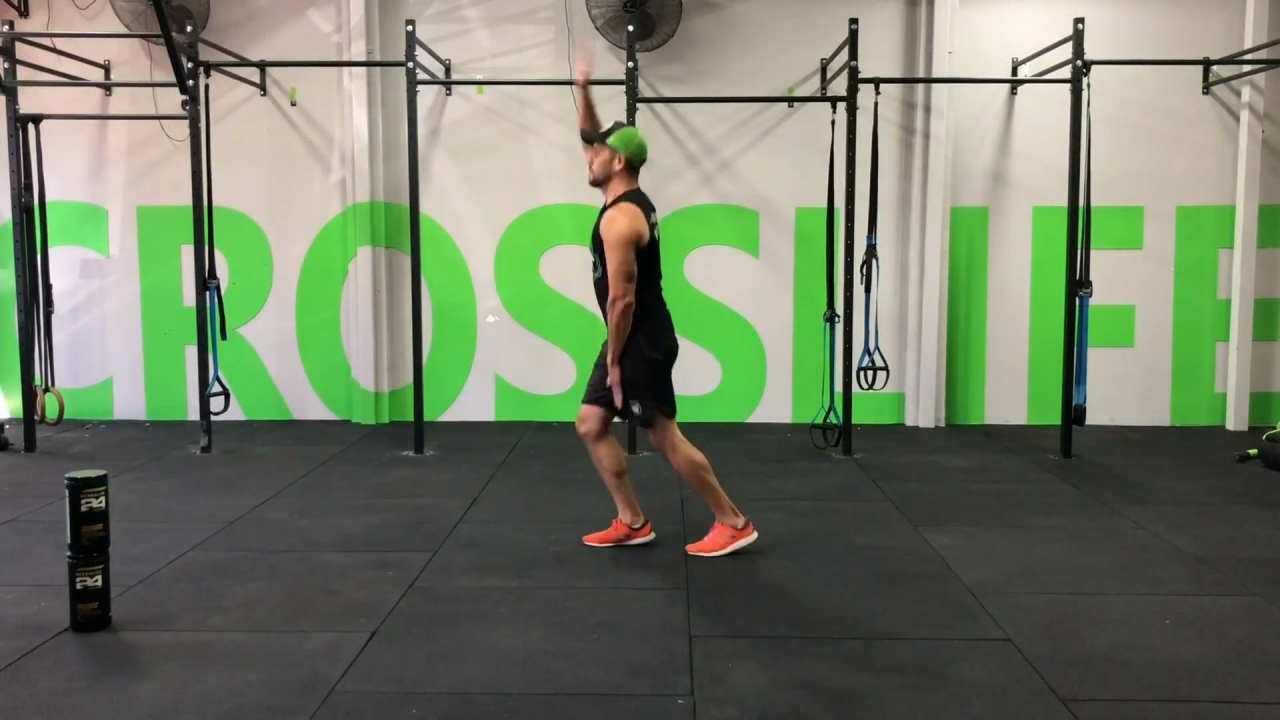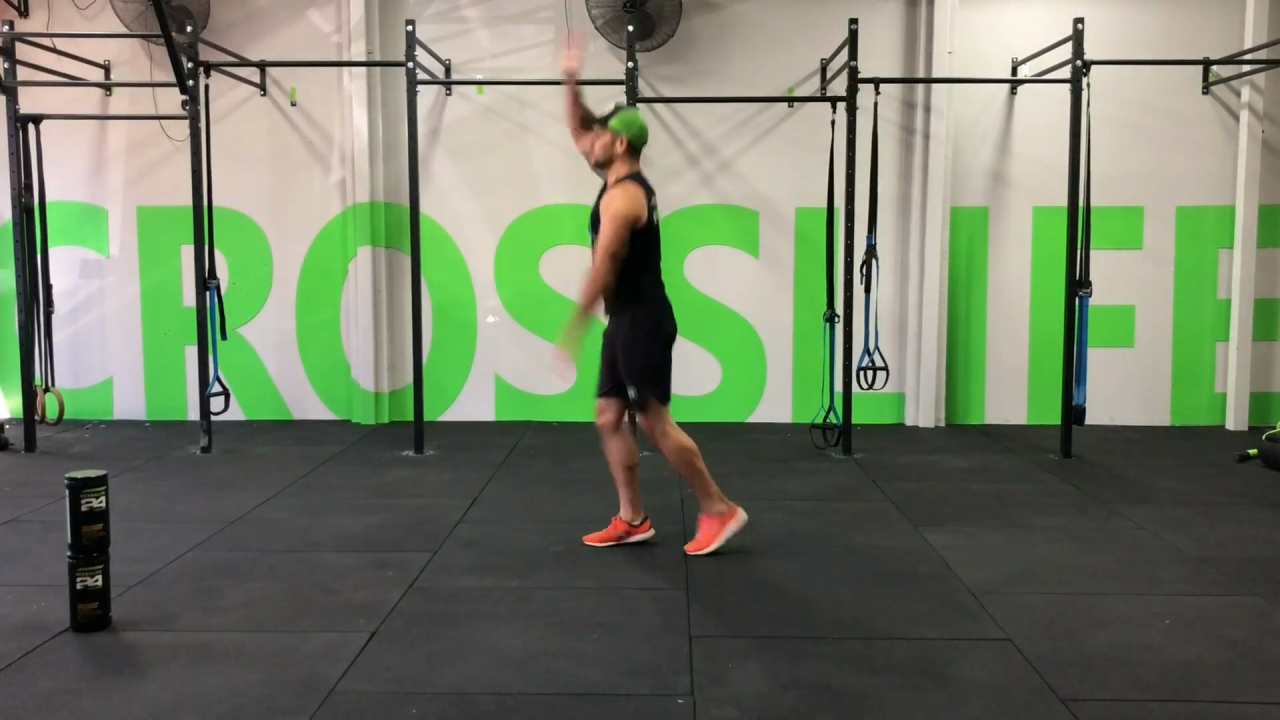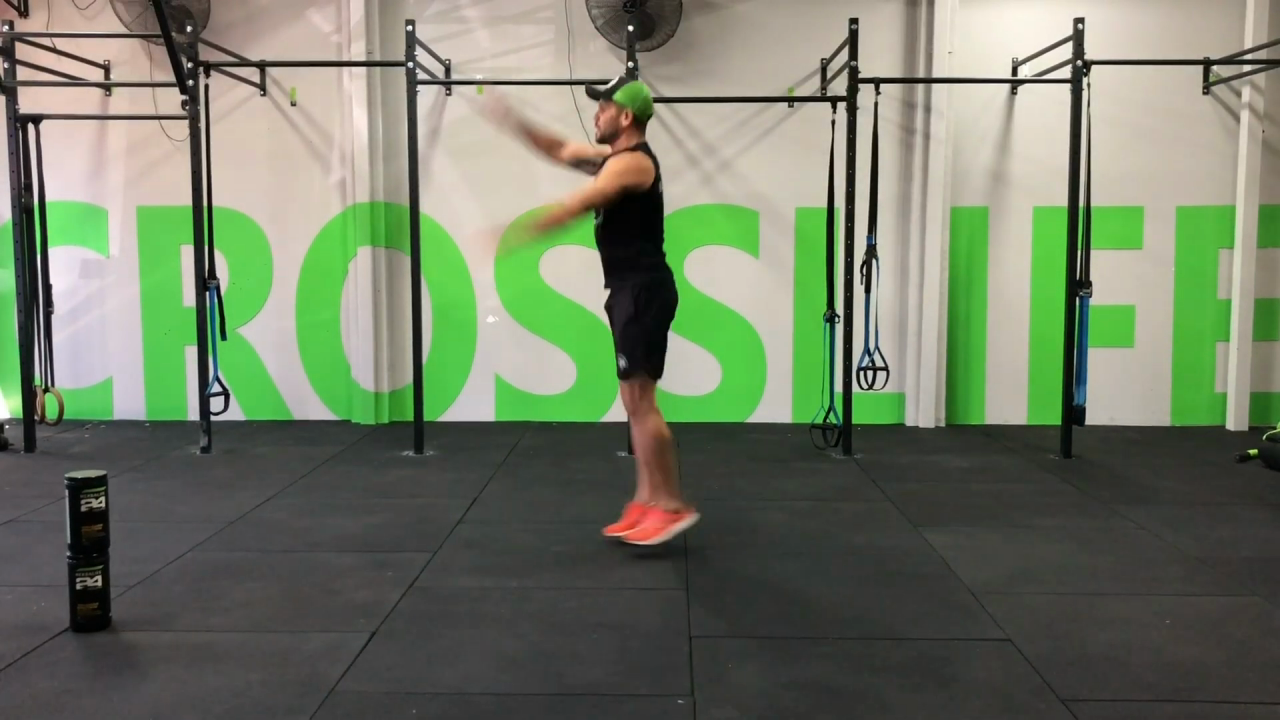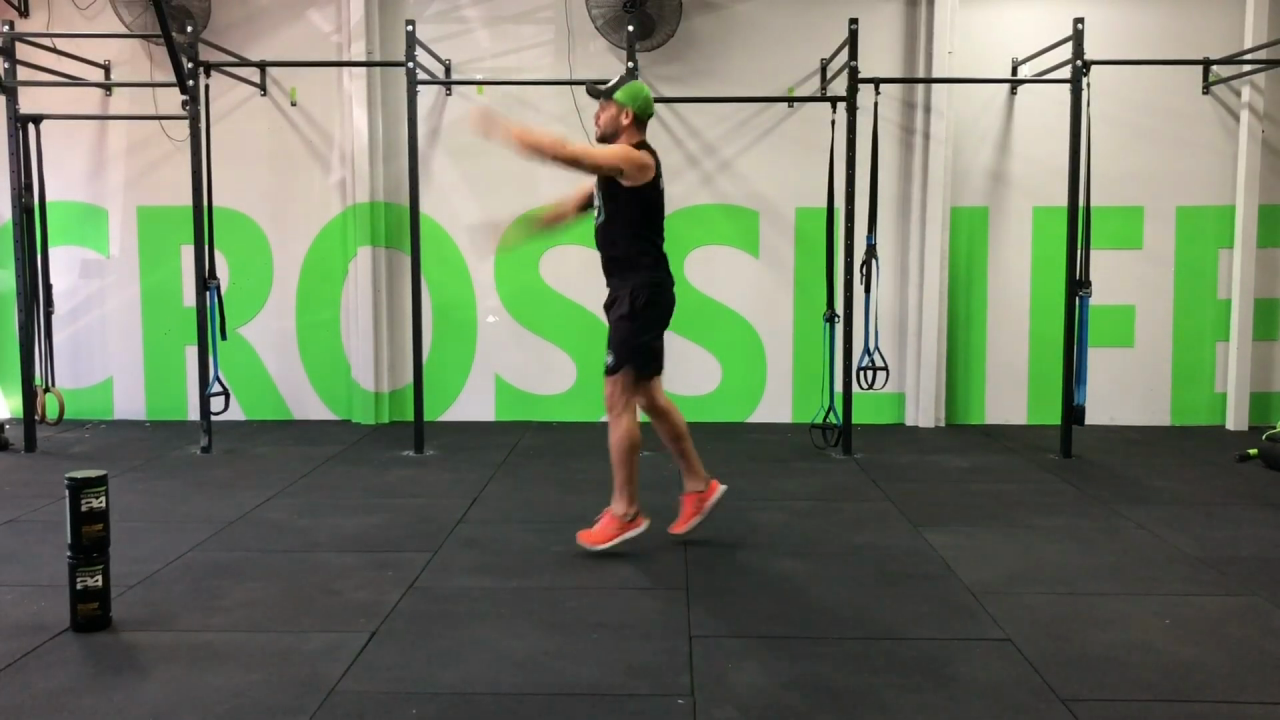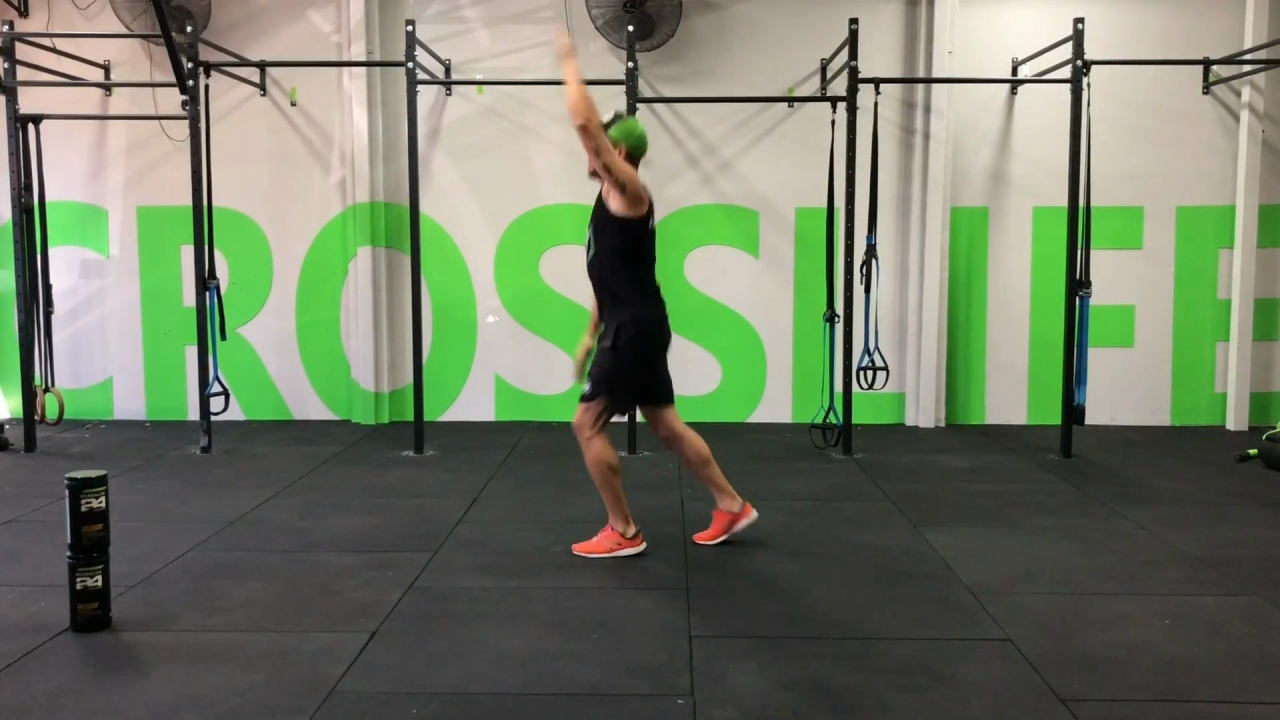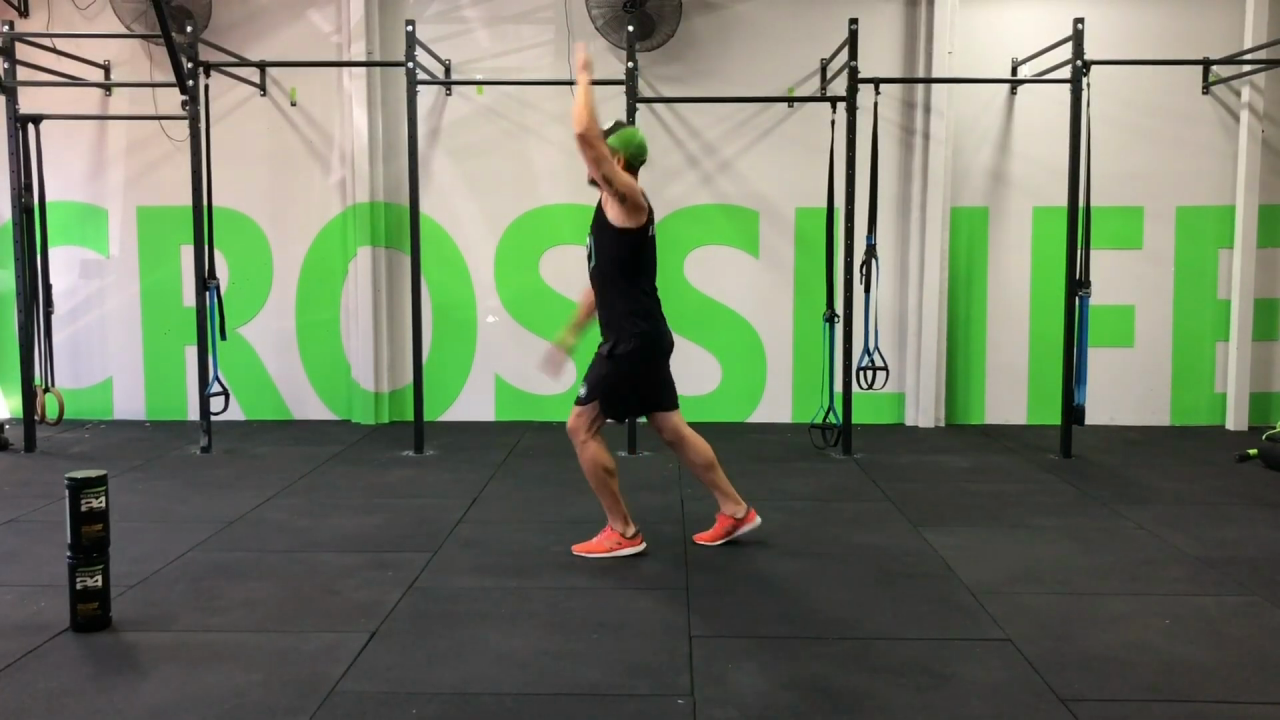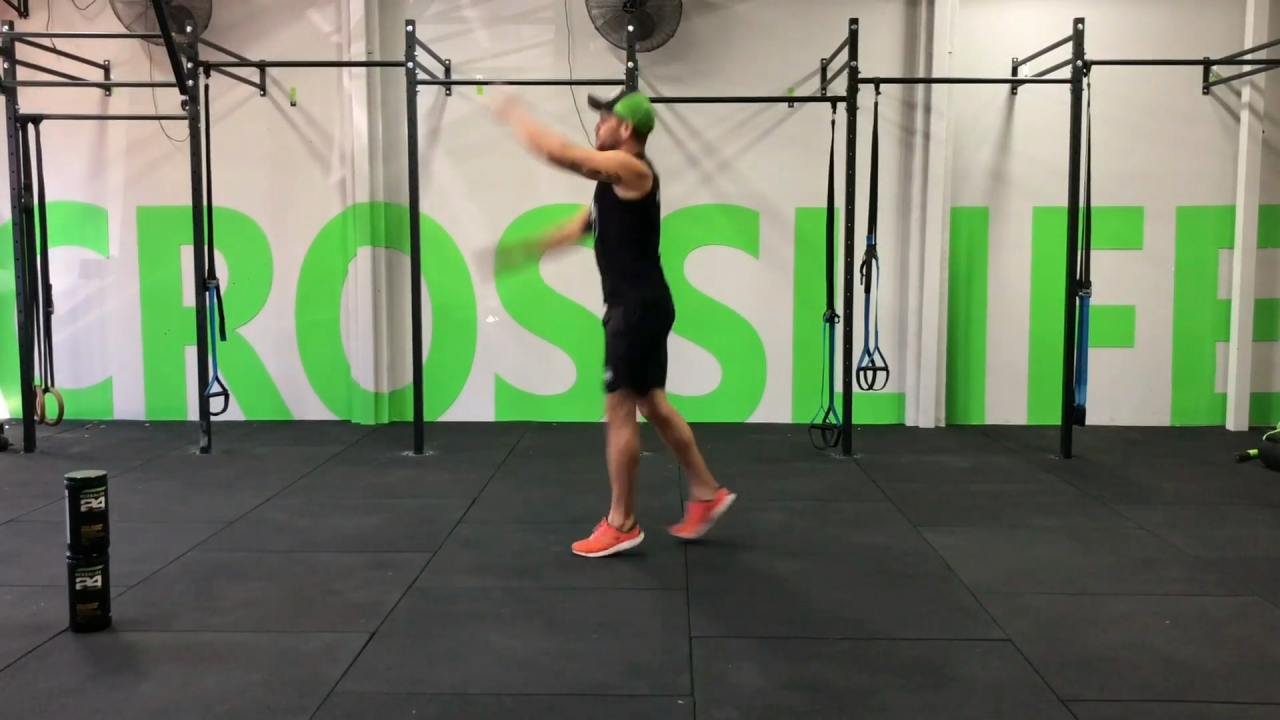
dt=0.1s
person 1, frame 1
left shoulder: (619, 217)
right shoulder: (628, 201)
left elbow: (621, 299)
right elbow: (591, 139)
left wrist: (615, 363)
right wrist: (583, 88)
left hip: (641, 345)
right hip: (632, 342)
left knee: (665, 439)
right knee: (591, 427)
left ankle: (731, 524)
right ankle: (631, 522)
person 1, frame 2
left shoulder: (621, 198)
right shoulder: (623, 182)
left elbow: (601, 271)
right elbow: (582, 136)
left wrist: (573, 330)
right wrist: (572, 82)
left hip: (641, 326)
right hip: (627, 324)
left knee: (656, 427)
right knee: (608, 420)
left ankle: (717, 511)
right ankle: (631, 519)
person 1, frame 3
left shoulder: (633, 161)
right shoulder: (619, 158)
left elbow: (578, 204)
right elbow: (560, 148)
left wrist: (519, 228)
right wrist: (511, 118)
left hip: (644, 295)
right hip: (632, 295)
left knee: (641, 403)
right knee: (637, 403)
left ankle: (670, 505)
right ankle: (647, 500)
person 1, frame 4
left shoulder: (635, 159)
right shoulder: (619, 166)
left elbow: (565, 148)
right elbow: (576, 203)
left wrist: (502, 130)
left hip: (642, 294)
right hip: (629, 295)
left knee: (619, 401)
right knee: (648, 396)
left ankle: (625, 512)
right ankle: (699, 485)
person 1, frame 5
left shoulder: (628, 192)
right shoulder: (612, 201)
left elbow: (583, 123)
left wrist: (570, 66)
right wrist: (589, 336)
left hip: (631, 330)
right hip: (629, 326)
left knee: (587, 426)
right knee: (666, 425)
left ankle: (622, 532)
right ankle: (731, 508)
person 1, frame 6
left shoulder: (626, 201)
right shoulder: (614, 211)
left elbow: (585, 136)
right elbow: (600, 283)
left wrist: (583, 78)
right wrist: (568, 336)
left hip: (632, 342)
right hip: (632, 337)
left knee: (581, 429)
right knee: (672, 429)
left ankle: (622, 531)
right ankle: (735, 511)
person 1, frame 7
left shoulder: (632, 169)
right shoulder: (617, 181)
left elbow: (559, 151)
right elbow: (576, 228)
left wrist: (516, 117)
right wrist: (520, 253)
left hip: (639, 308)
right hip: (632, 305)
left knee: (620, 414)
right knee: (653, 404)
left ankle: (620, 524)
right ankle: (706, 492)
